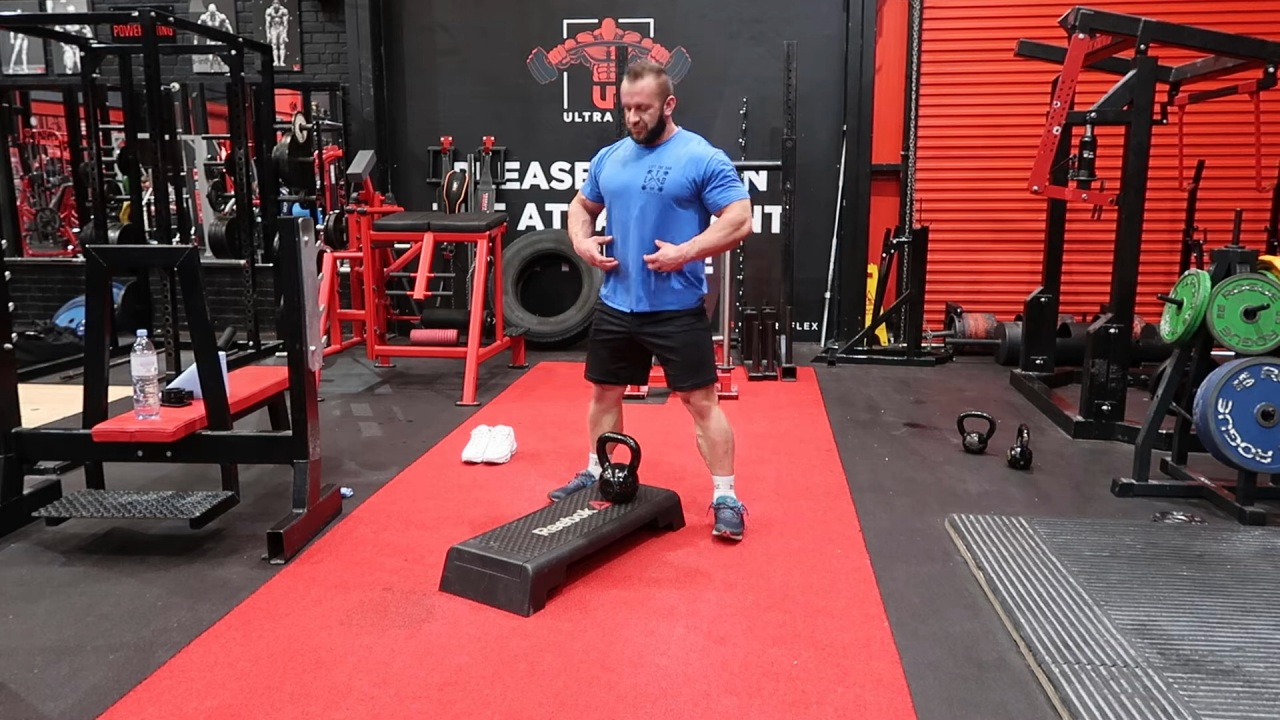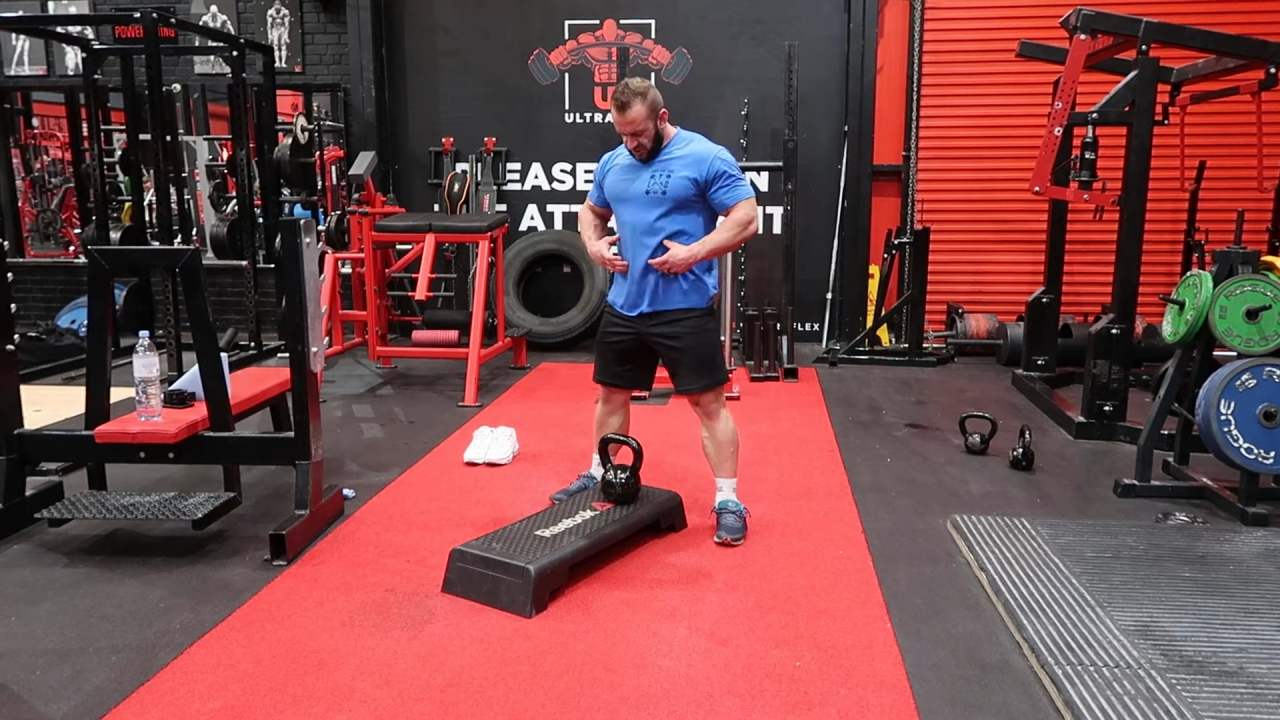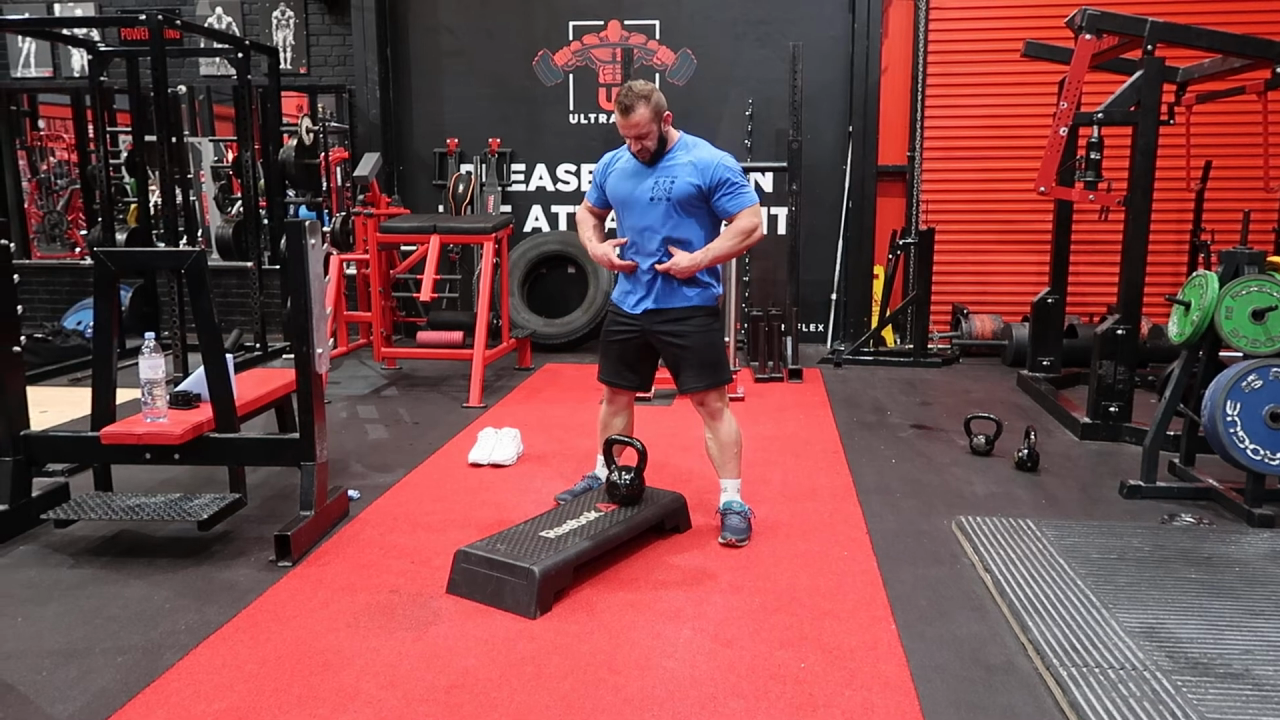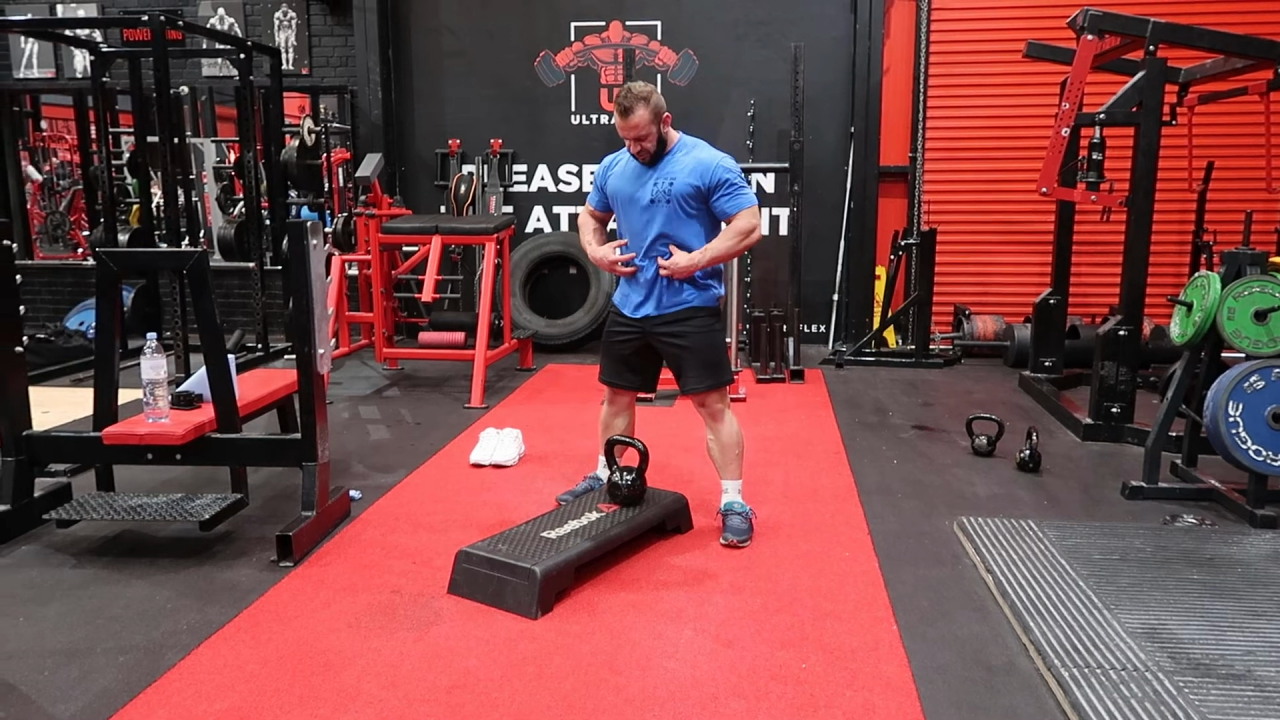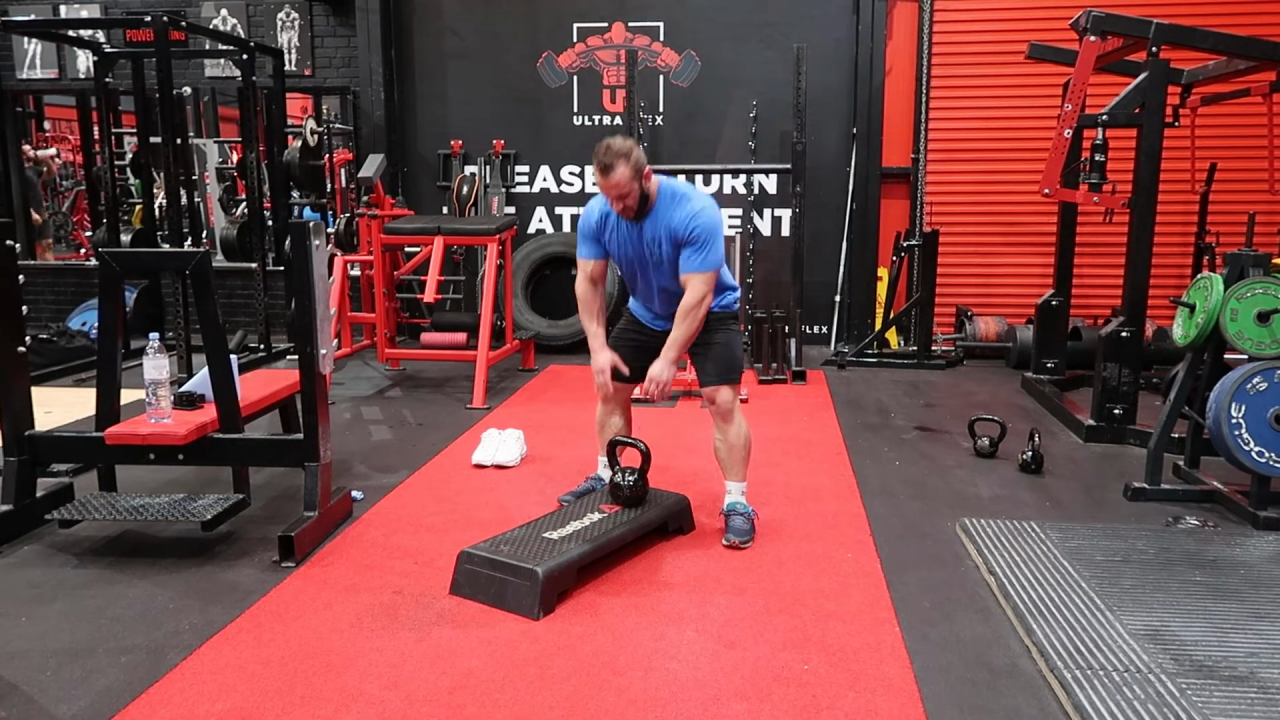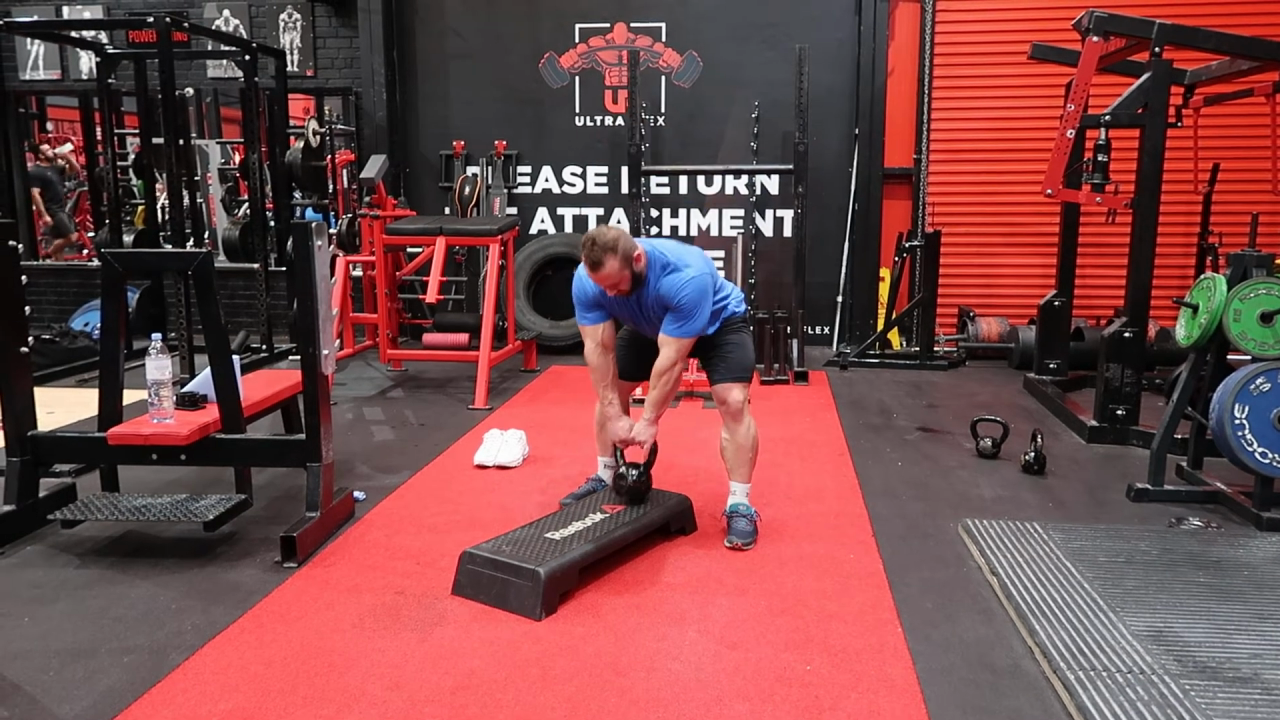
dt=0.4s
person 1, frame 1
left shoulder: (702, 158)
right shoulder: (608, 159)
left elbow: (739, 220)
right elbow: (582, 207)
left wrist: (685, 253)
right wrist: (581, 241)
left hip: (677, 307)
right hip: (616, 303)
left knee: (700, 400)
right knee: (604, 392)
left ankle: (725, 498)
right ankle: (597, 474)
person 1, frame 2
left shoulder: (707, 158)
right shoulder: (612, 164)
left elbow: (746, 219)
right elbow: (591, 211)
left wrist: (692, 253)
right wrist: (594, 245)
left hip: (686, 308)
right hip: (624, 305)
left knee: (708, 402)
right knee: (611, 394)
left ankle: (728, 501)
right ankle: (599, 475)
person 1, frame 3
left shoulder: (711, 164)
right shoulder: (611, 165)
left elbow: (750, 225)
right elbow: (588, 211)
left wrist: (698, 260)
right wrist: (594, 246)
left hip: (690, 307)
right hip: (627, 305)
left knee: (711, 402)
right knee: (616, 395)
left ankle: (732, 502)
right ankle: (603, 476)
person 1, frame 4
left shoulder: (710, 164)
right shoulder: (612, 168)
left elbow: (748, 227)
right elbow: (590, 217)
left wrist: (696, 261)
right wrist: (595, 250)
left hip: (692, 309)
right hip: (629, 307)
left knee: (712, 404)
right knee: (617, 396)
left ankle: (734, 502)
right ankle: (604, 478)
person 1, frame 5
left shoulder: (696, 211)
right shoulder: (595, 215)
left elbow: (698, 297)
right elbow: (589, 282)
left wrist: (668, 360)
right wrist: (598, 347)
left hip: (711, 312)
right hip: (645, 314)
left knee: (723, 399)
right knee: (609, 387)
left ankle: (737, 503)
right ankle: (605, 477)
person 1, frame 6
left shoulder: (686, 276)
right shoulder: (587, 280)
left elbow: (673, 360)
right elbow: (599, 351)
left wrist: (648, 423)
right wrist: (617, 416)
left hip: (717, 322)
left knee: (733, 401)
right knee: (608, 390)
left ankle: (740, 506)
right ankle: (605, 479)
